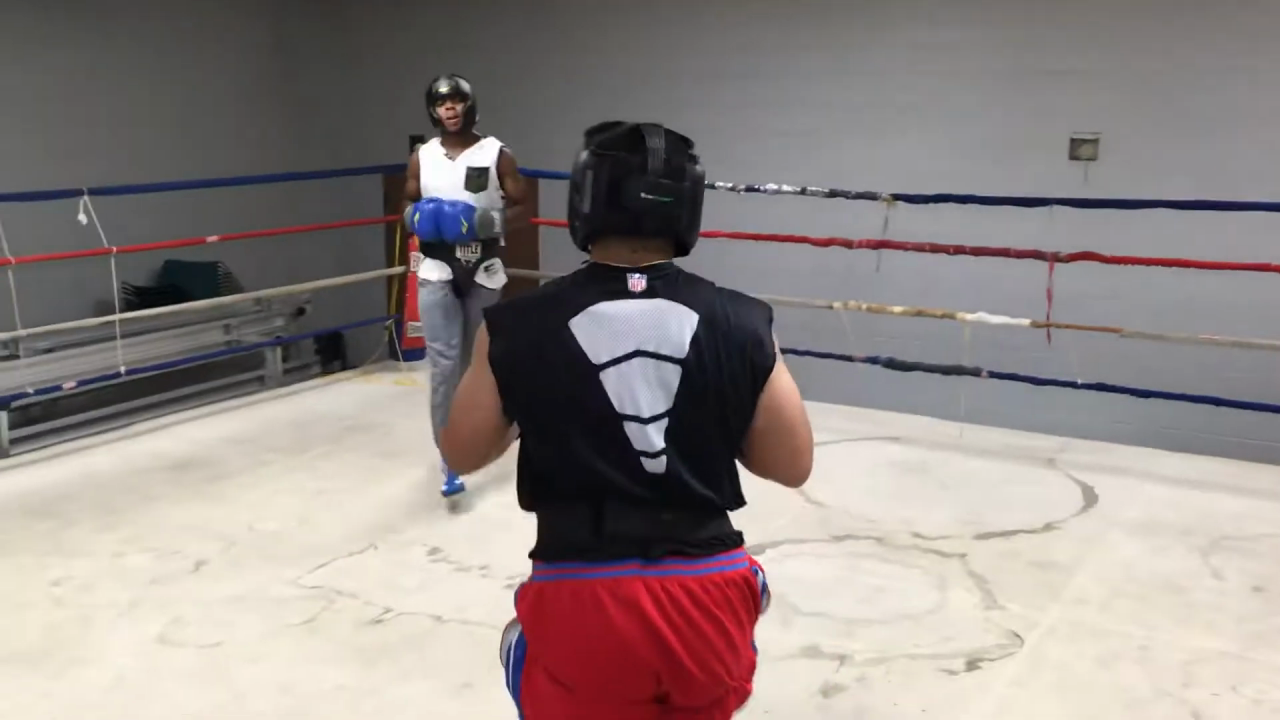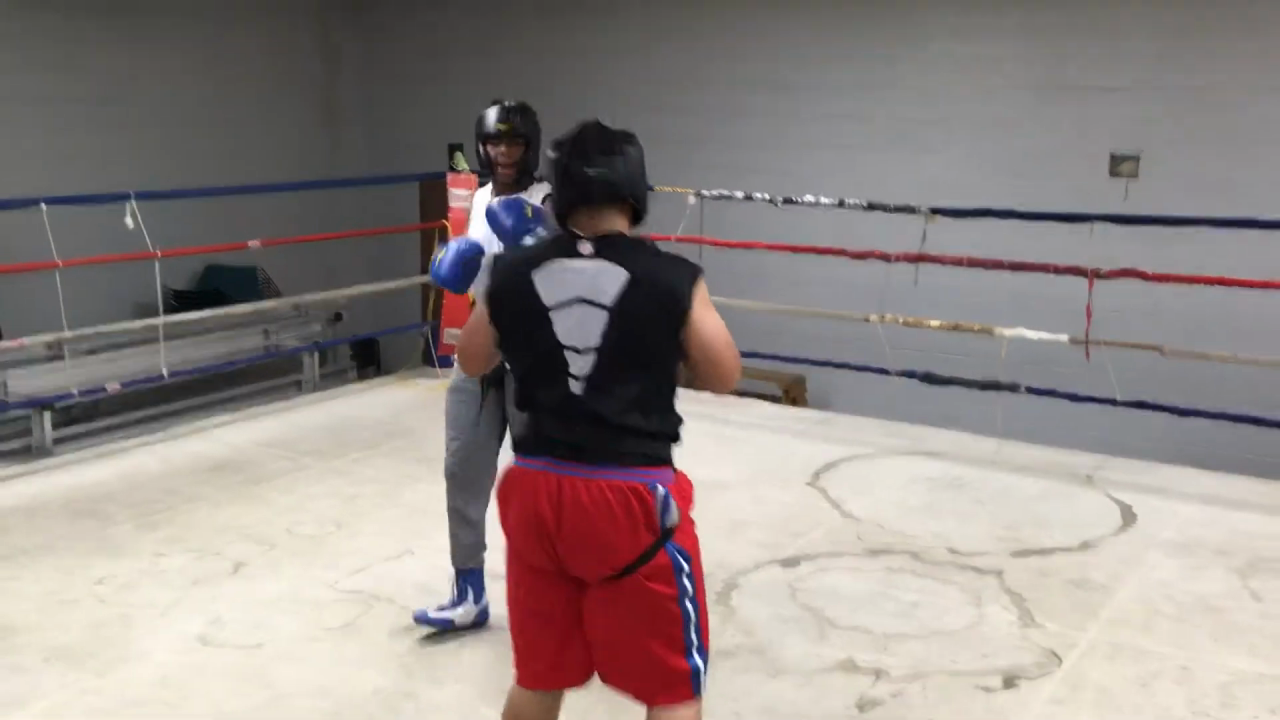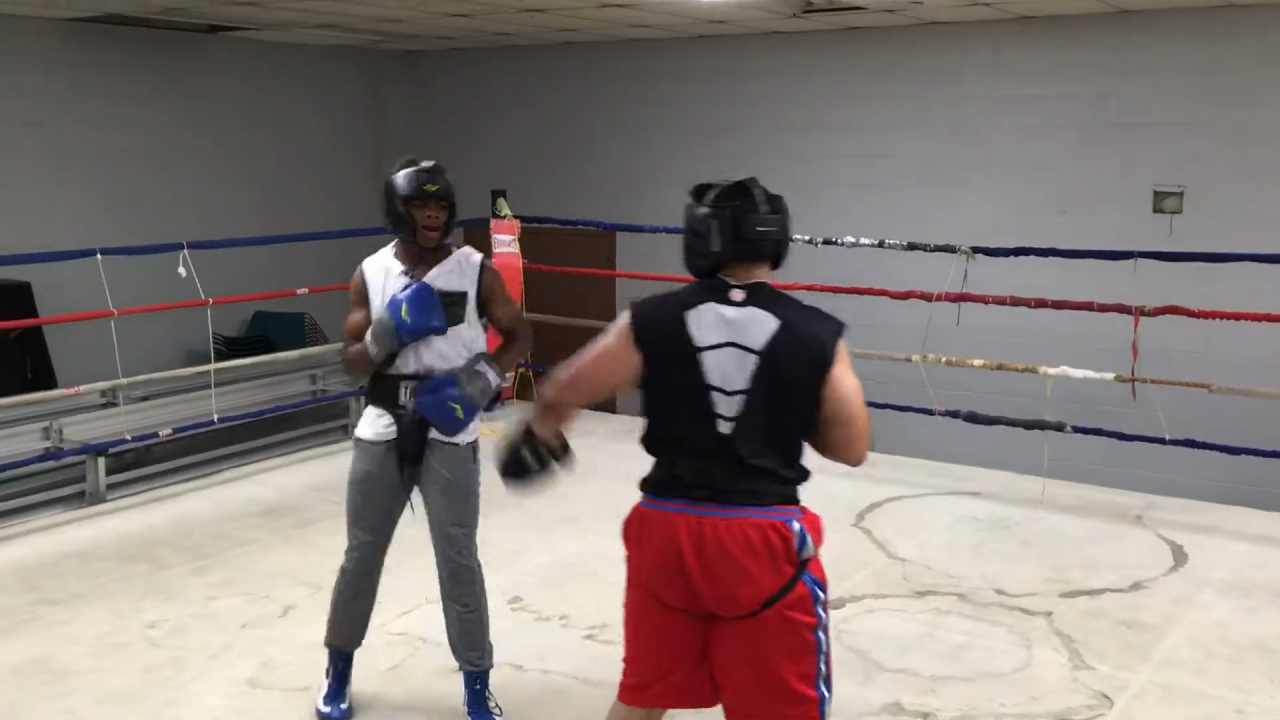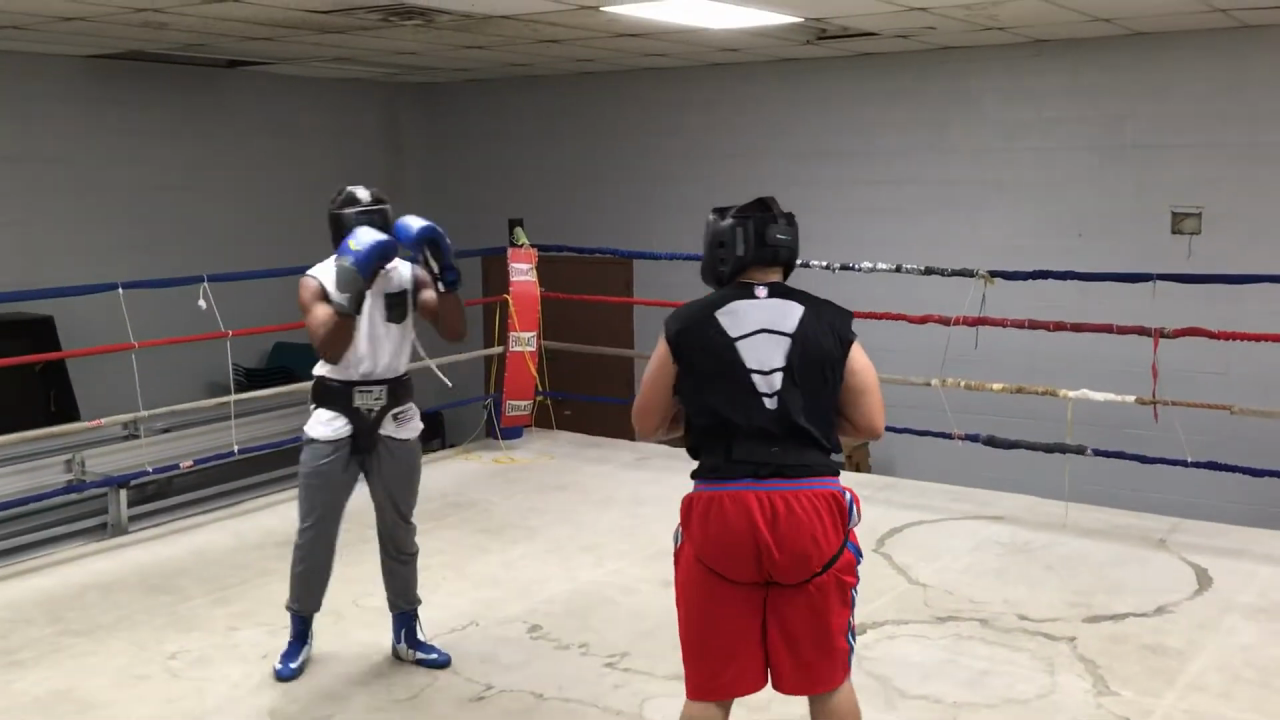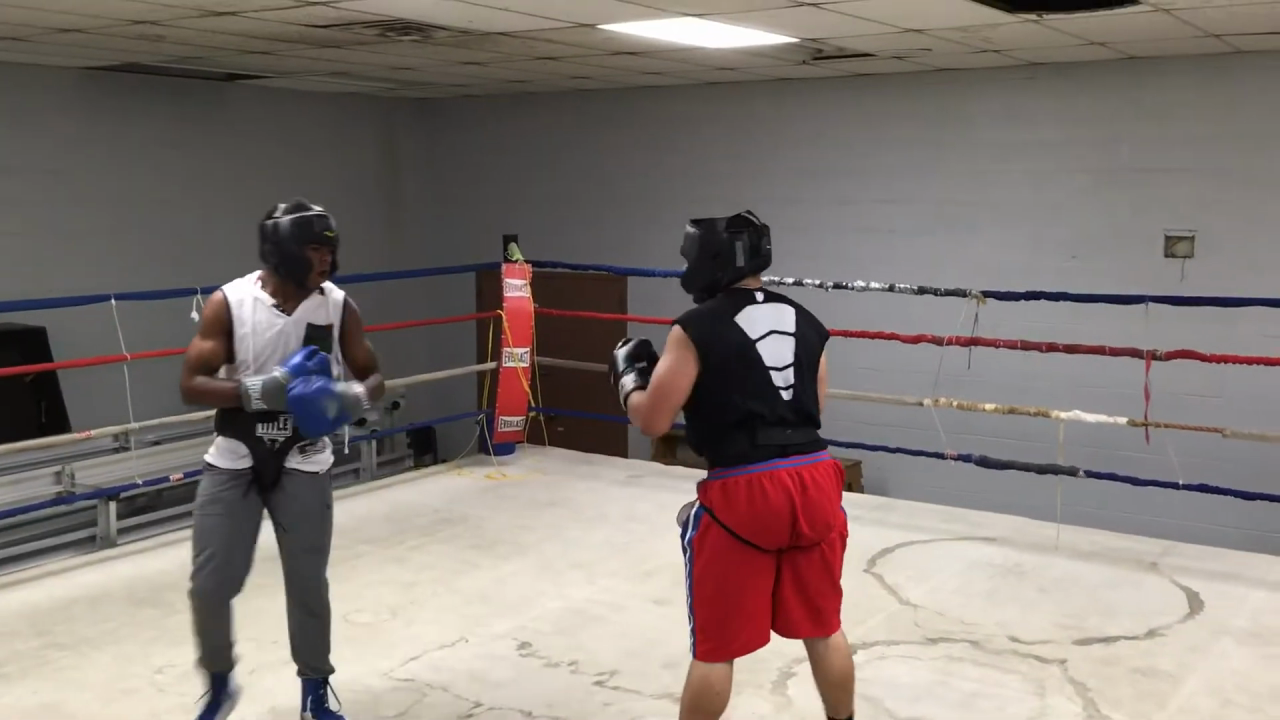
dt=1s
person 1, frame 1
left shoulder: (517, 327)
right shoulder: (742, 325)
left elbow: (463, 454)
right elbow: (793, 464)
left hip: (580, 605)
right hip: (711, 594)
person 1, frame 2
left shoulder: (513, 276)
right shoulder: (674, 281)
left elbow: (470, 362)
right elbow: (723, 378)
left hip: (536, 493)
right hip: (632, 500)
person 1, frame 3
left shoulder: (654, 319)
right shoulder: (816, 335)
left elbow: (562, 394)
right elbow: (851, 448)
left wrist: (535, 434)
left hip: (667, 531)
right hip: (766, 543)
person 1, frame 4
left shoulder: (688, 325)
right shoulder: (831, 324)
left elbow: (648, 423)
right elbow: (869, 424)
left hip: (721, 513)
right hip: (812, 511)
person 1, frame 5
left shoulder: (699, 328)
right shoulder: (803, 321)
left elbow: (652, 418)
left wrist: (628, 379)
left hip: (742, 493)
right hip: (813, 482)
left knee: (715, 647)
right knee: (822, 626)
person 2, frame 1
left shoulder: (496, 154)
right shoulder: (421, 157)
left elbow: (522, 205)
right elbow: (410, 202)
left wrist: (487, 220)
right wrist: (415, 217)
left hip: (483, 269)
right hip: (437, 269)
left knee: (475, 358)
right knee: (445, 363)
right ankle: (452, 465)
person 2, frame 2
left shoulder: (547, 201)
right shoulder: (479, 200)
left wrist: (539, 232)
right wrist: (451, 267)
right knee: (463, 471)
right ankle: (468, 594)
person 2, frame 3
left shoulder: (477, 271)
right shoulder: (370, 273)
left elbow: (518, 341)
right elbow: (352, 361)
left wrist: (481, 383)
right wrist: (381, 339)
left hip: (449, 431)
right hip: (383, 428)
left knee: (458, 559)
right knee: (360, 557)
person 2, frame 4
left shoulder: (407, 272)
right shoulder: (317, 282)
left elbow: (455, 333)
right elbow: (326, 348)
left wrist: (445, 271)
right wrist: (350, 290)
left hip: (393, 420)
right hip: (333, 422)
left knee: (398, 531)
right knee: (315, 534)
left ankle: (406, 634)
right ankle: (299, 635)
person 2, frame 5
left shoulder: (338, 306)
right shoulder: (228, 303)
left elbow: (374, 377)
right elbow: (191, 386)
left wrist: (347, 397)
right wrist: (261, 390)
left hip: (302, 459)
right hip: (233, 457)
left knee: (308, 584)
right knee: (210, 586)
